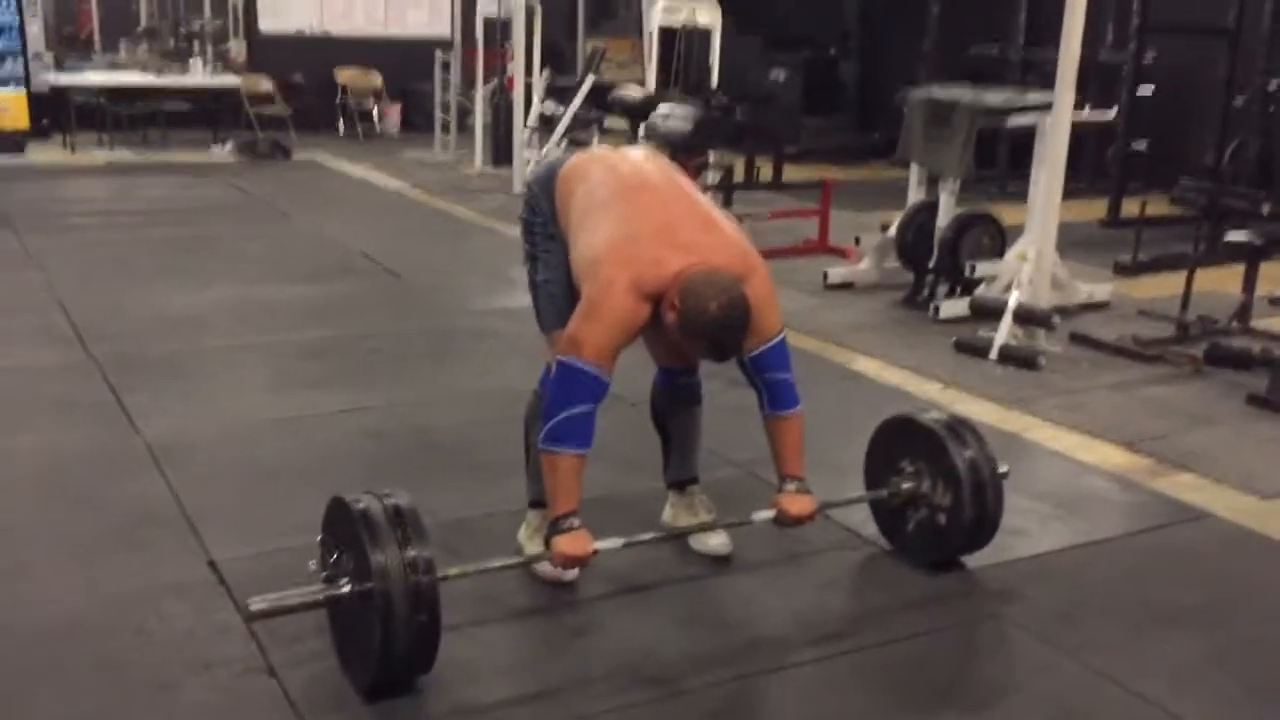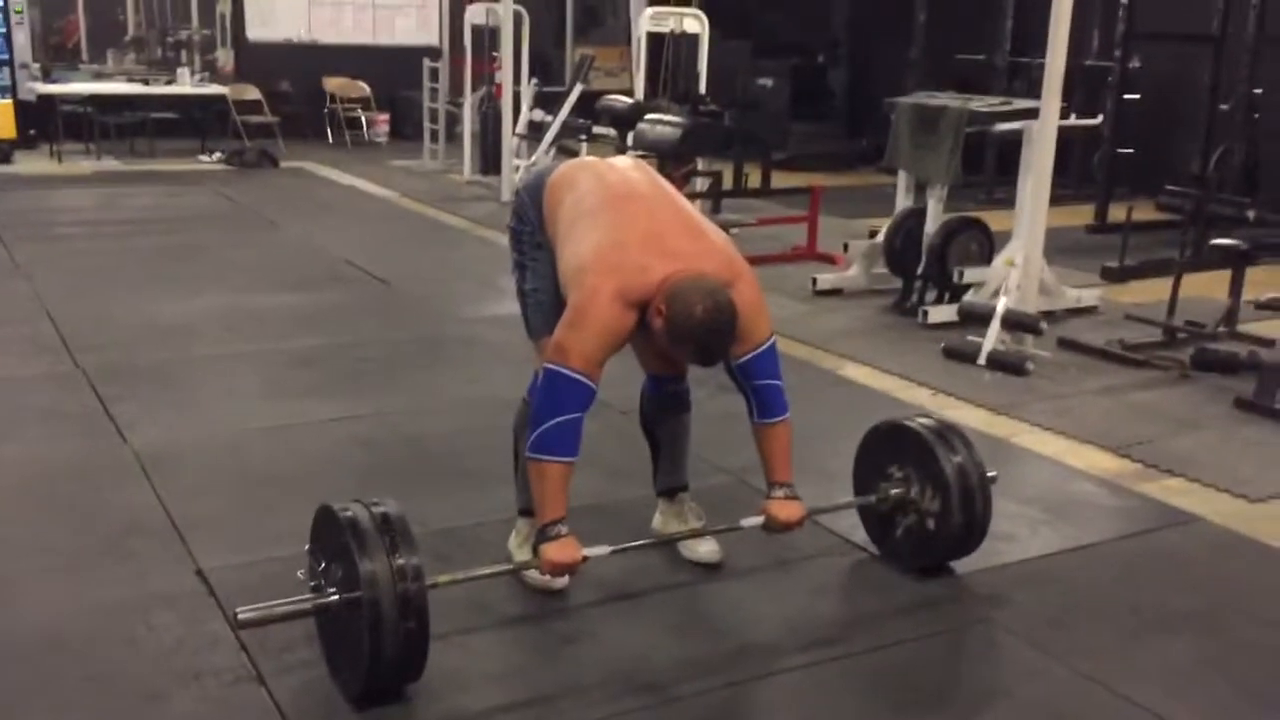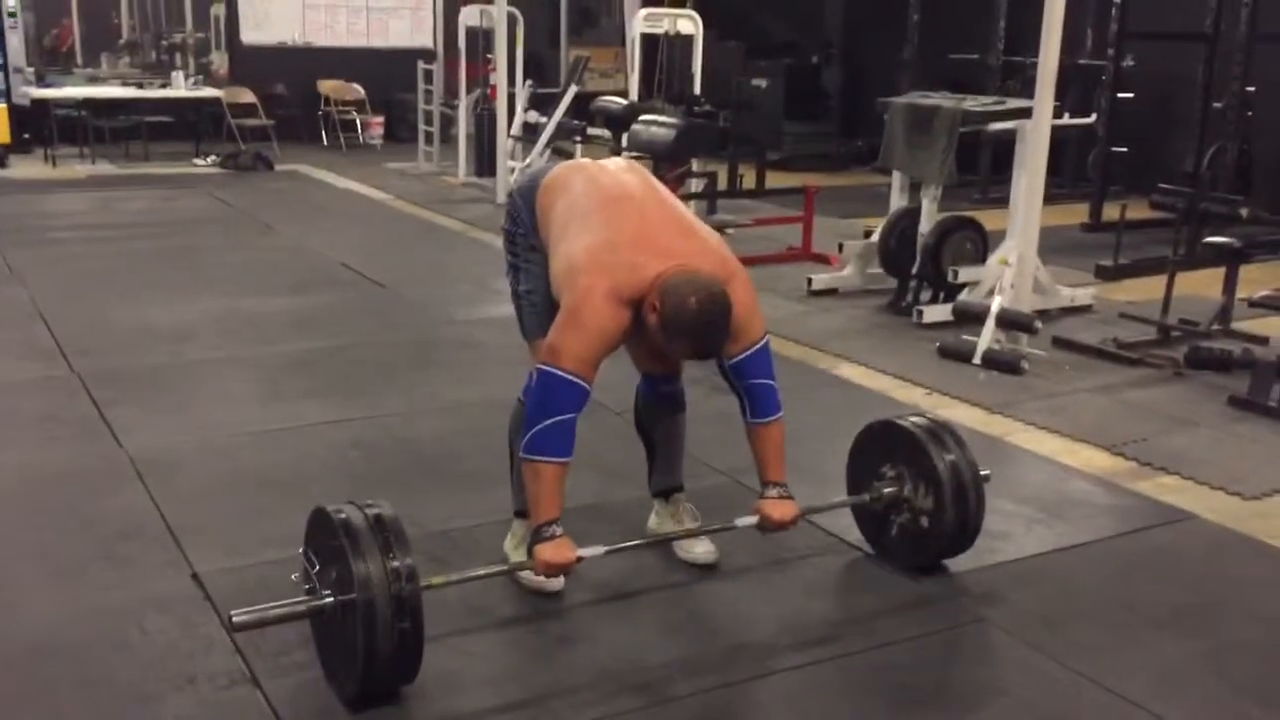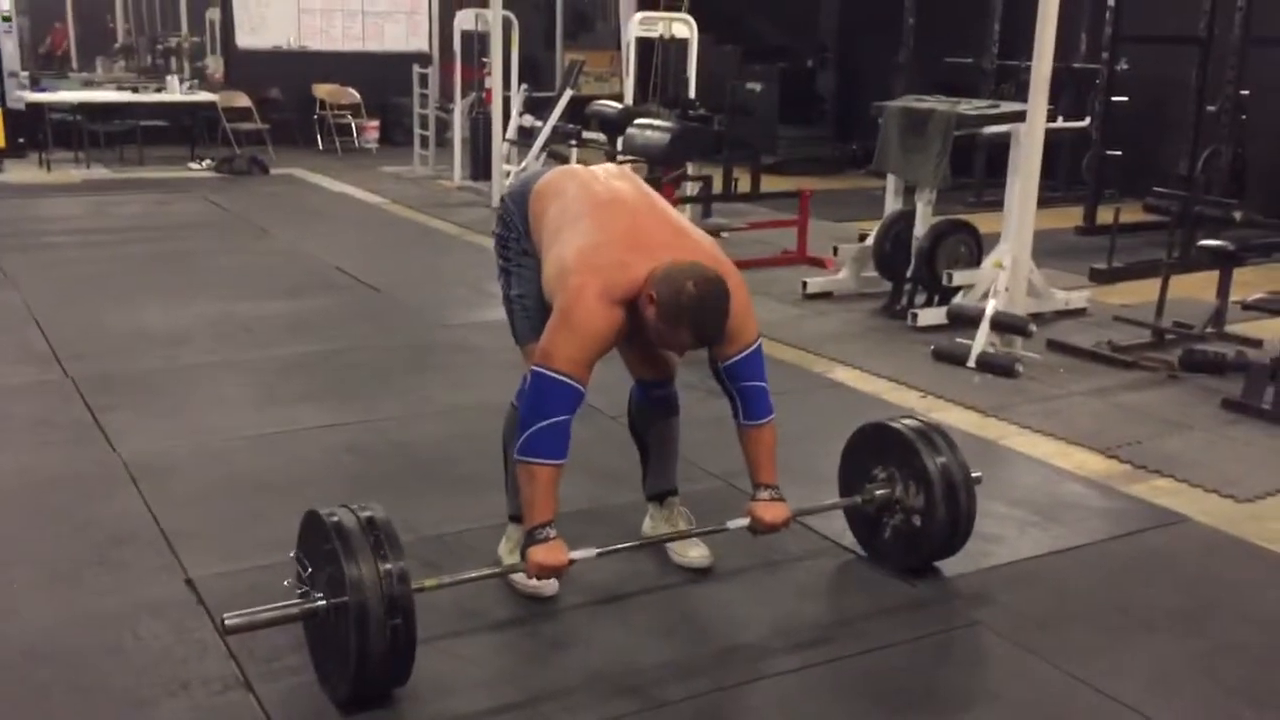
dt=0.2s
person 1, frame 1
left shoulder: (748, 276)
right shoulder: (621, 289)
left elbow: (774, 377)
right elbow: (571, 399)
left wrist: (793, 483)
right wrist: (566, 523)
left knee: (679, 365)
right knee: (569, 364)
left ankle: (684, 496)
right ankle: (542, 514)
person 1, frame 2
left shoulder: (735, 285)
right shoulder: (606, 297)
left elbow: (764, 385)
right elbow: (559, 407)
left wrist: (782, 490)
right wrist: (554, 531)
left knee: (668, 373)
right knee: (558, 377)
left ankle: (674, 504)
right ankle: (531, 524)
person 1, frame 3
left shoulder: (728, 284)
right shoulder: (599, 298)
left elbow: (757, 383)
right elbow: (552, 407)
left wrist: (775, 488)
right wrist: (548, 531)
left knee: (663, 373)
right knee: (551, 378)
left ankle: (669, 504)
right ankle: (525, 526)
person 1, frame 4
left shoulder: (722, 285)
right shoulder: (593, 300)
left elbow: (749, 386)
right elbow: (547, 410)
left wrist: (767, 491)
right wrist: (542, 533)
left knee: (657, 375)
right knee: (547, 382)
left ankle: (664, 509)
right ankle: (520, 529)
